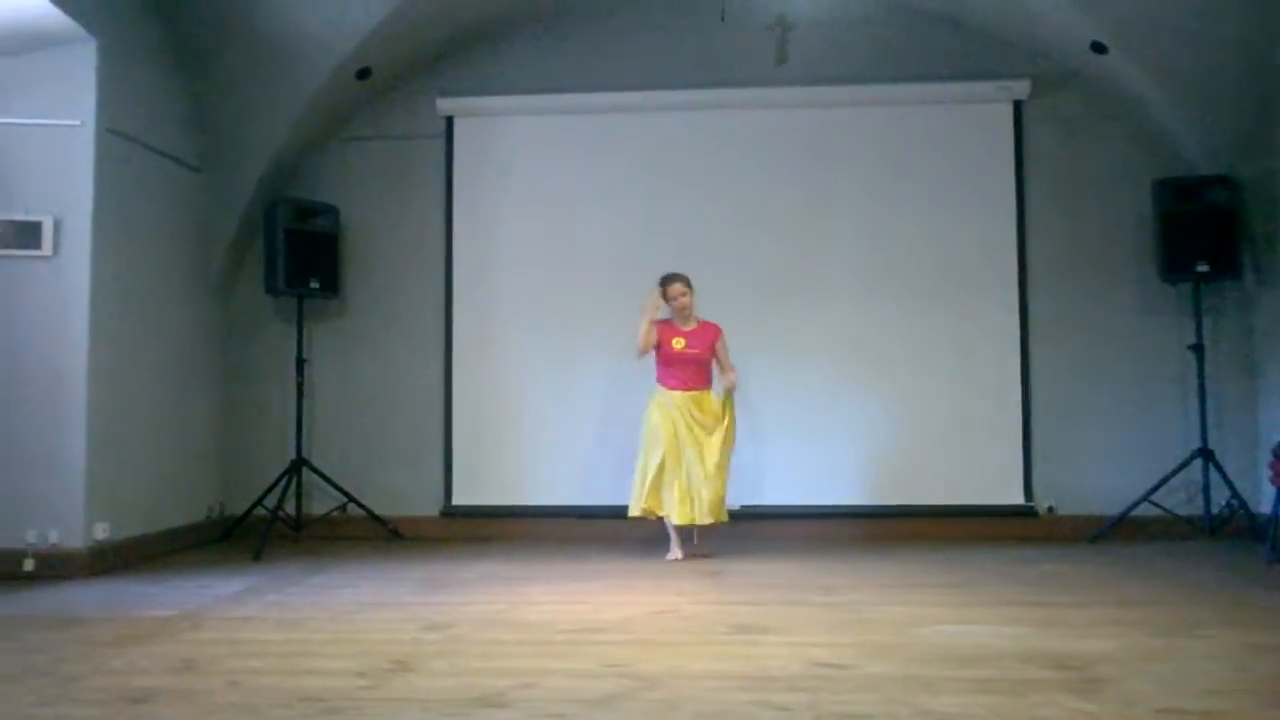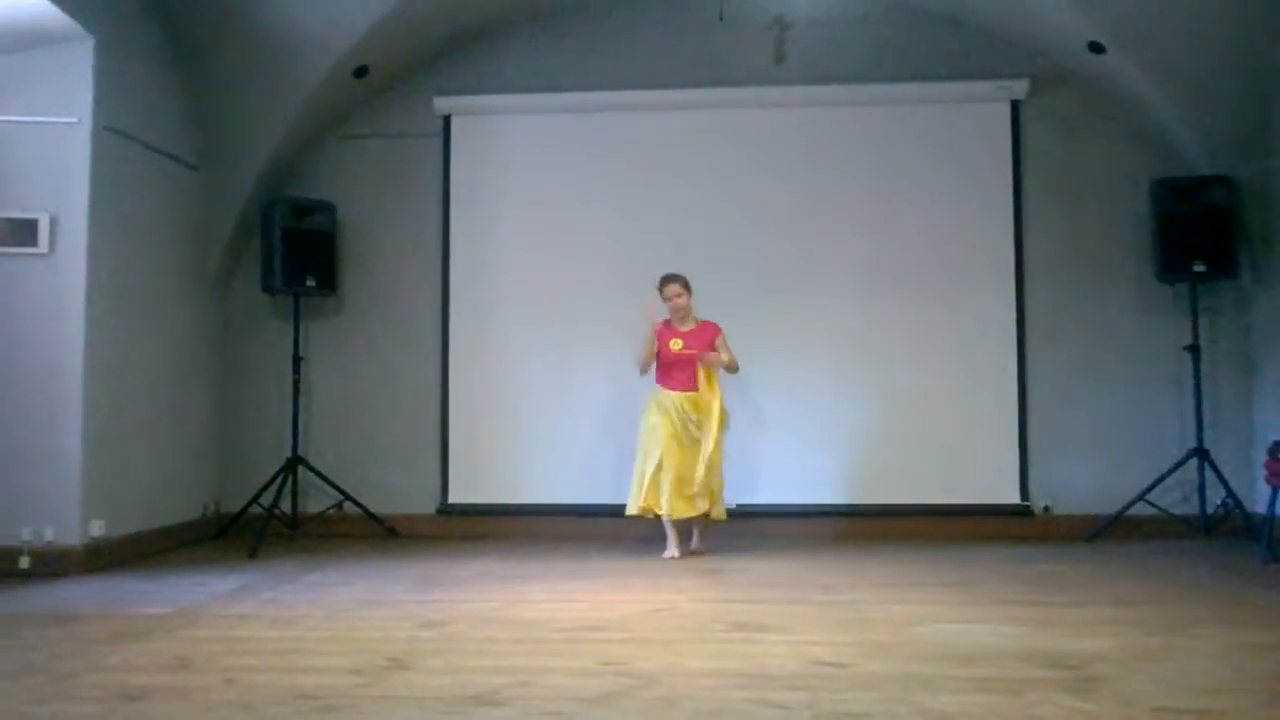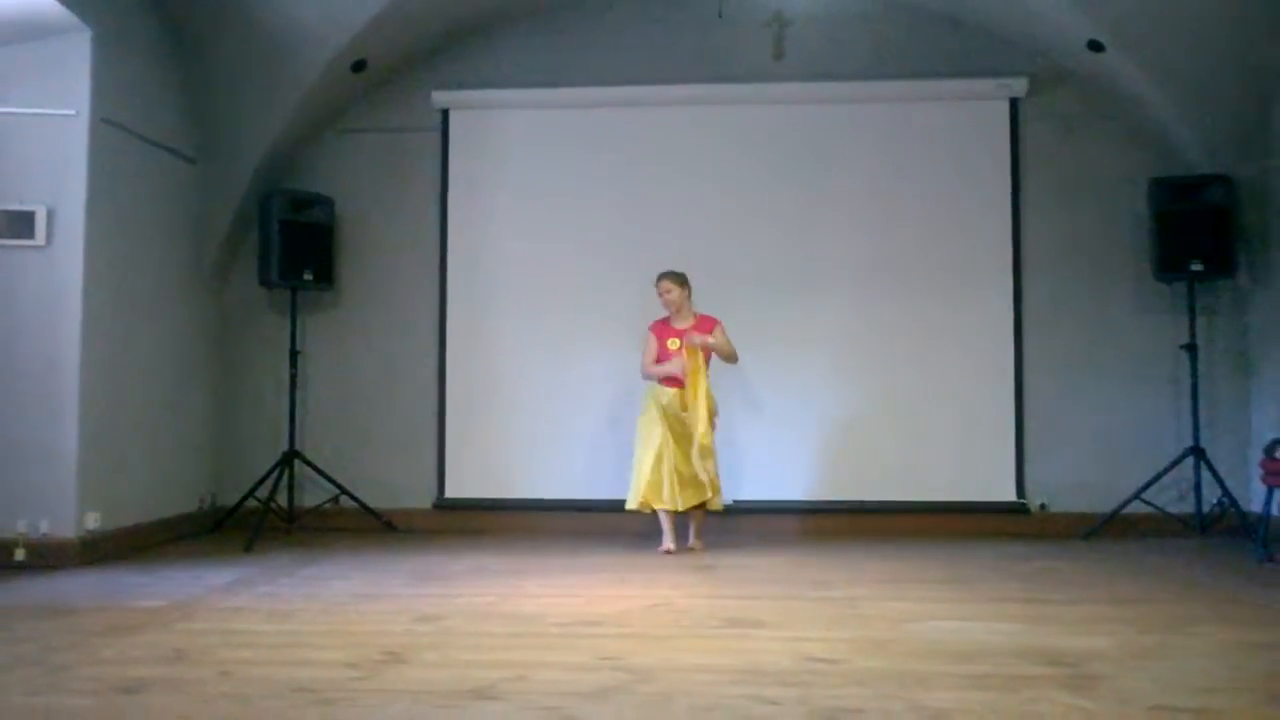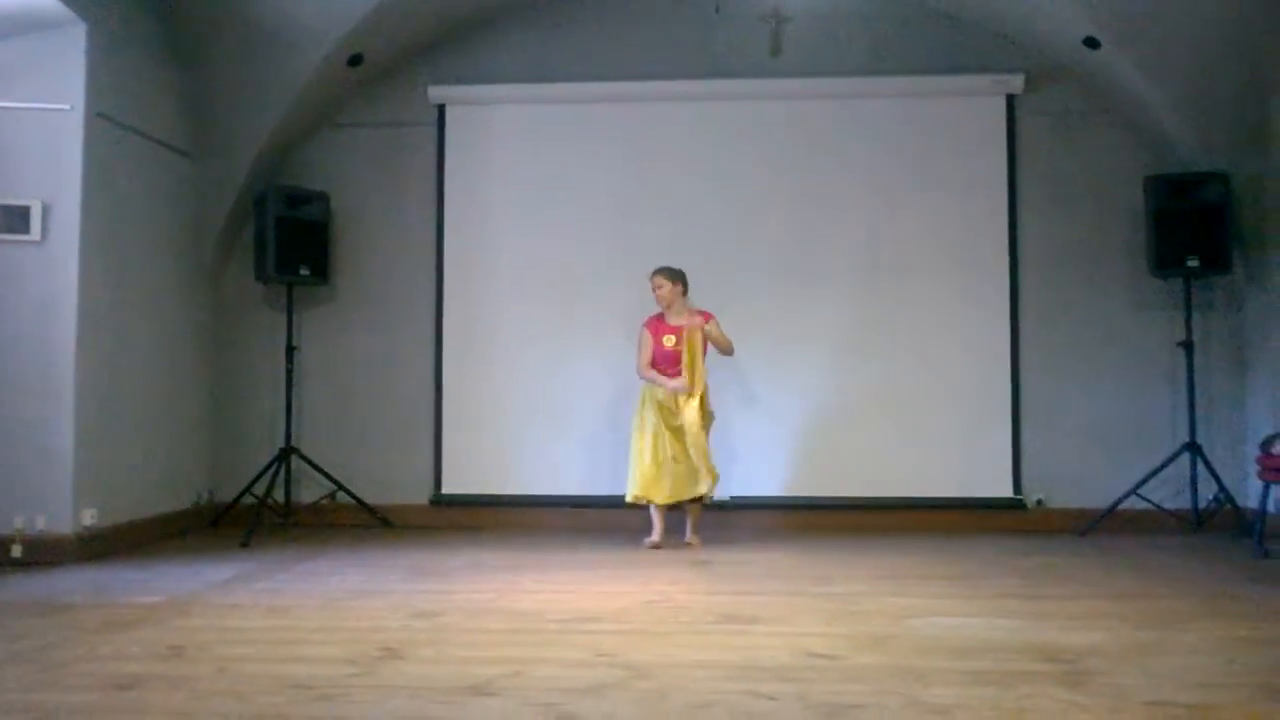
dt=0.1s
person 1, frame 1
left shoulder: (711, 331)
right shoulder: (660, 329)
left elbow: (726, 367)
right elbow: (640, 349)
left wrist: (730, 378)
right wrist: (649, 312)
left hip: (701, 407)
right hip: (667, 407)
left knee: (702, 470)
right knee: (668, 470)
left ankle: (696, 538)
right ankle: (675, 543)
person 1, frame 2
left shoulder: (711, 330)
right shoulder: (659, 331)
left elbow: (734, 365)
right elbow: (643, 367)
left wrist: (721, 361)
right wrist: (651, 334)
left hip: (700, 406)
right hip: (665, 407)
left knee: (700, 469)
right knee: (666, 469)
left ankle: (698, 535)
right ankle: (672, 542)
person 1, frame 3
left shoulder: (708, 324)
right shoulder: (656, 329)
left elbow: (733, 357)
right elbow: (646, 370)
left wrist: (710, 344)
right wrist: (666, 368)
left hip: (696, 405)
right hip: (663, 405)
left knee: (697, 466)
right knee: (661, 467)
left ankle: (694, 535)
right ankle: (668, 537)
person 1, frame 4
left shoulder: (704, 319)
right shoulder: (651, 326)
left elbow: (728, 349)
right elbow: (641, 368)
left wrist: (706, 331)
right wrist: (669, 383)
left hip: (692, 400)
right hip: (659, 400)
left knee: (693, 462)
right knee: (655, 461)
left ankle: (692, 530)
right ankle: (657, 529)
